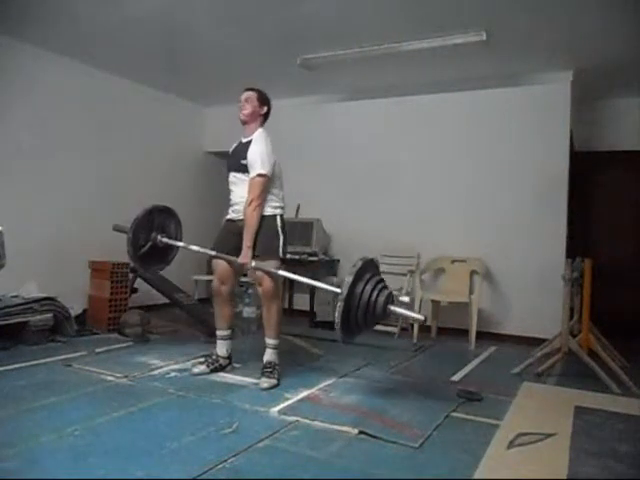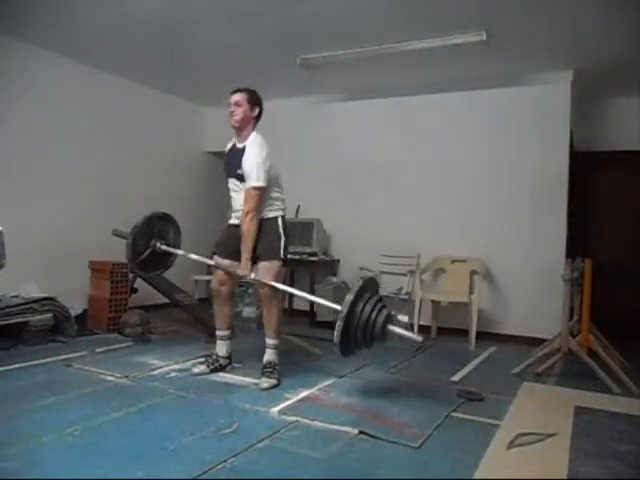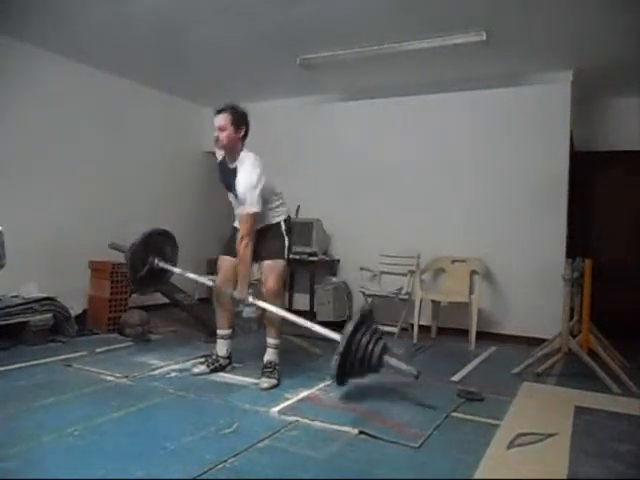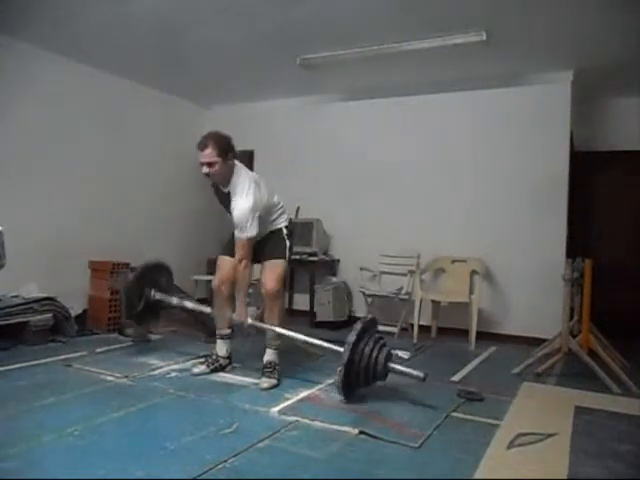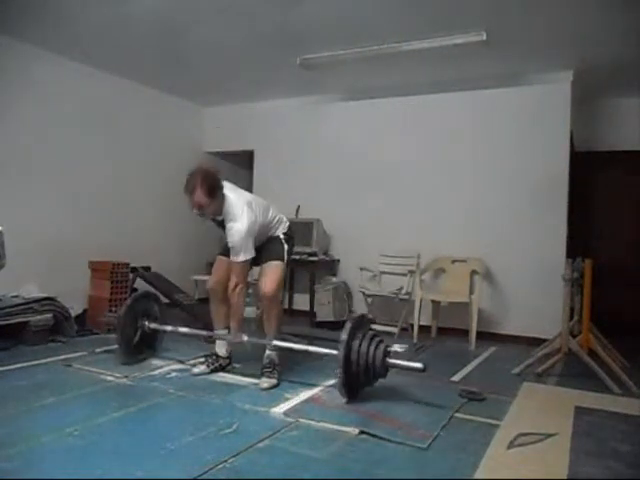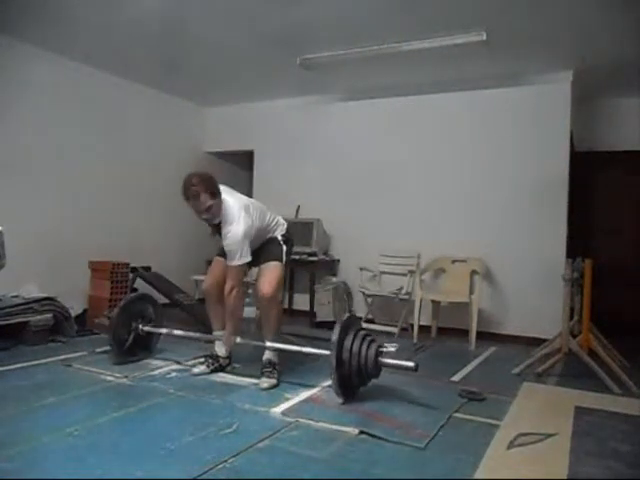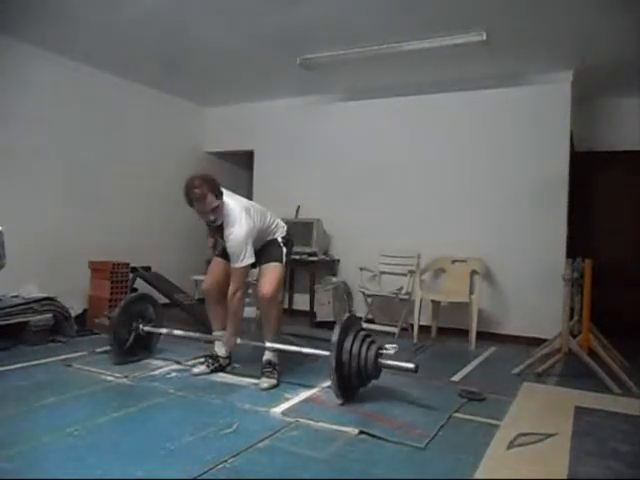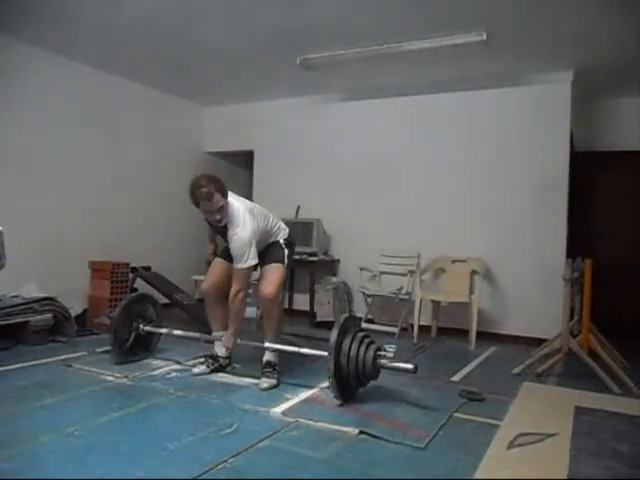
dt=0.2s
person 1, frame 1
left shoulder: (261, 145)
right shoulder: (237, 146)
left elbow: (255, 201)
left wrist: (247, 248)
right wrist: (237, 237)
left hip: (265, 221)
right hip: (234, 220)
left knee: (267, 288)
right knee: (220, 286)
left ankle: (270, 361)
right ankle: (222, 354)
person 1, frame 2
left shoulder: (255, 151)
right shoulder: (231, 146)
left elbow: (251, 212)
left wrist: (245, 260)
right wrist: (237, 248)
left hip: (267, 222)
right hip: (237, 223)
left knee: (267, 289)
right knee: (219, 286)
left ankle: (271, 361)
right ankle: (222, 355)
person 1, frame 3
left shoulder: (249, 174)
right shoulder: (222, 155)
left elbow: (246, 237)
left wrist: (243, 285)
left hip: (271, 225)
right hip: (244, 225)
left knee: (271, 288)
right knee: (221, 286)
left ankle: (271, 360)
right ankle: (222, 354)
person 1, frame 4
left shoulder: (244, 199)
right shoulder: (219, 172)
left elbow: (243, 260)
left wrist: (241, 307)
left hip: (274, 230)
right hip: (245, 232)
left knee: (270, 288)
right knee: (220, 284)
left ankle: (271, 361)
right ankle: (222, 355)
person 1, frame 5
left shoulder: (239, 224)
right shoulder: (214, 191)
left elbow: (238, 284)
left wrist: (235, 330)
left hip: (273, 236)
right hip: (245, 241)
left knee: (268, 291)
right knee: (215, 286)
left ankle: (270, 360)
right ankle: (221, 354)
person 1, frame 6
left shoulder: (235, 226)
right shoulder: (209, 197)
left elbow: (234, 287)
left wrist: (230, 333)
left hip: (272, 238)
right hip: (249, 237)
left knee: (267, 292)
right knee: (210, 287)
left ankle: (269, 359)
right ankle: (221, 354)
person 1, frame 7
left shoulder: (238, 227)
right shoulder: (207, 203)
left elbow: (237, 289)
left wrist: (231, 334)
right wrist: (213, 236)
left hip: (272, 239)
right hip: (237, 242)
left knee: (267, 293)
right knee: (210, 288)
left ankle: (270, 360)
right ankle: (221, 354)
person 1, frame 8
left shoulder: (242, 229)
right shoulder: (210, 204)
left elbow: (239, 290)
left wrist: (232, 334)
right wrist: (212, 241)
left hip: (274, 241)
right hip: (237, 245)
left knee: (268, 293)
right knee: (210, 288)
left ankle: (270, 360)
right ankle: (220, 354)
